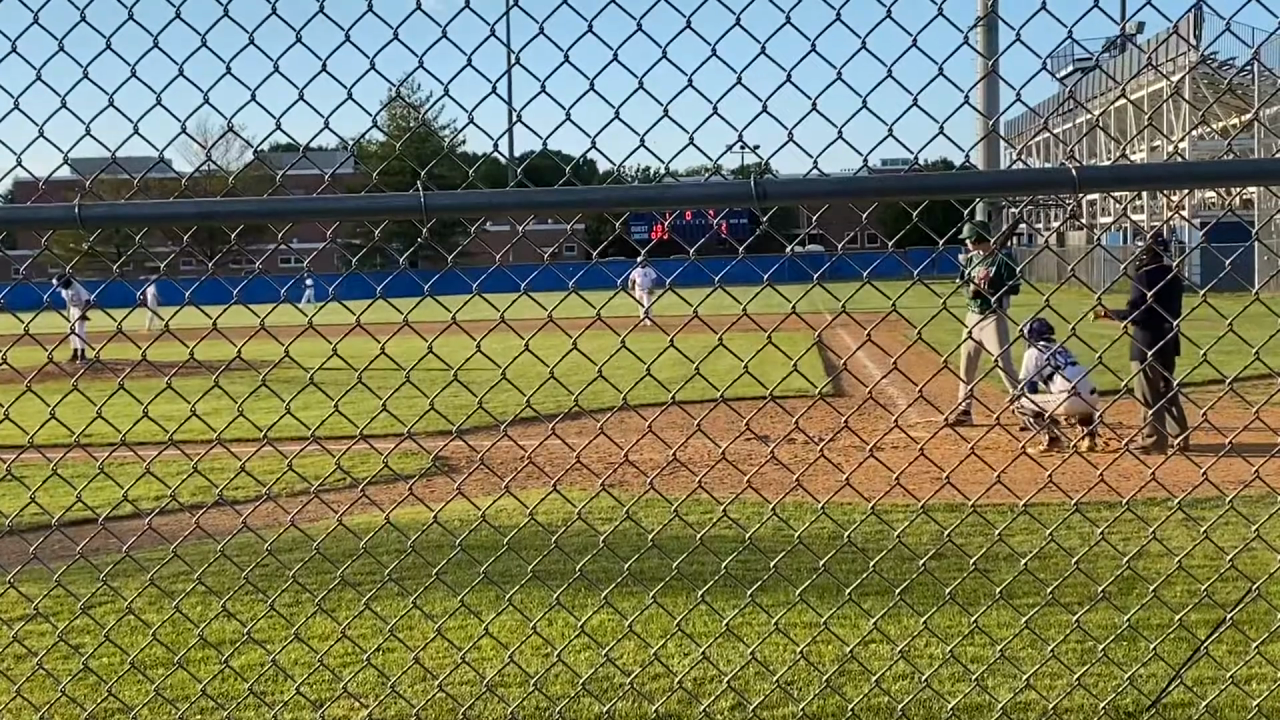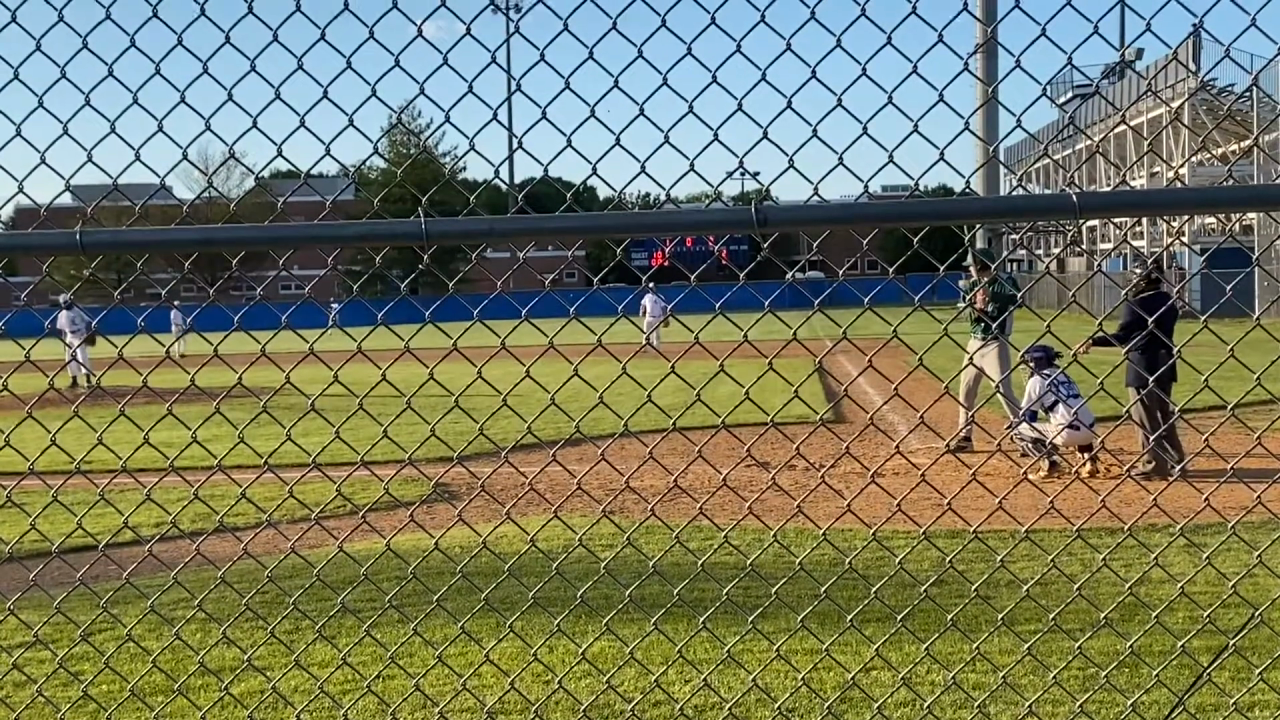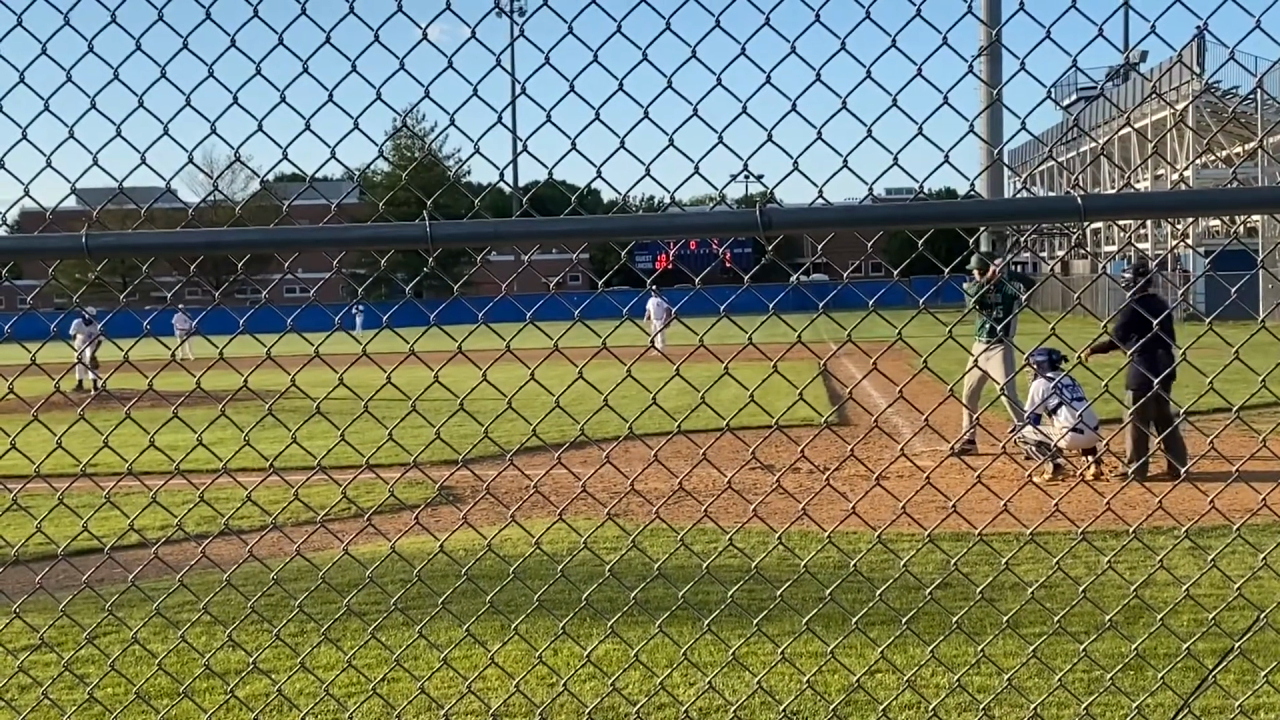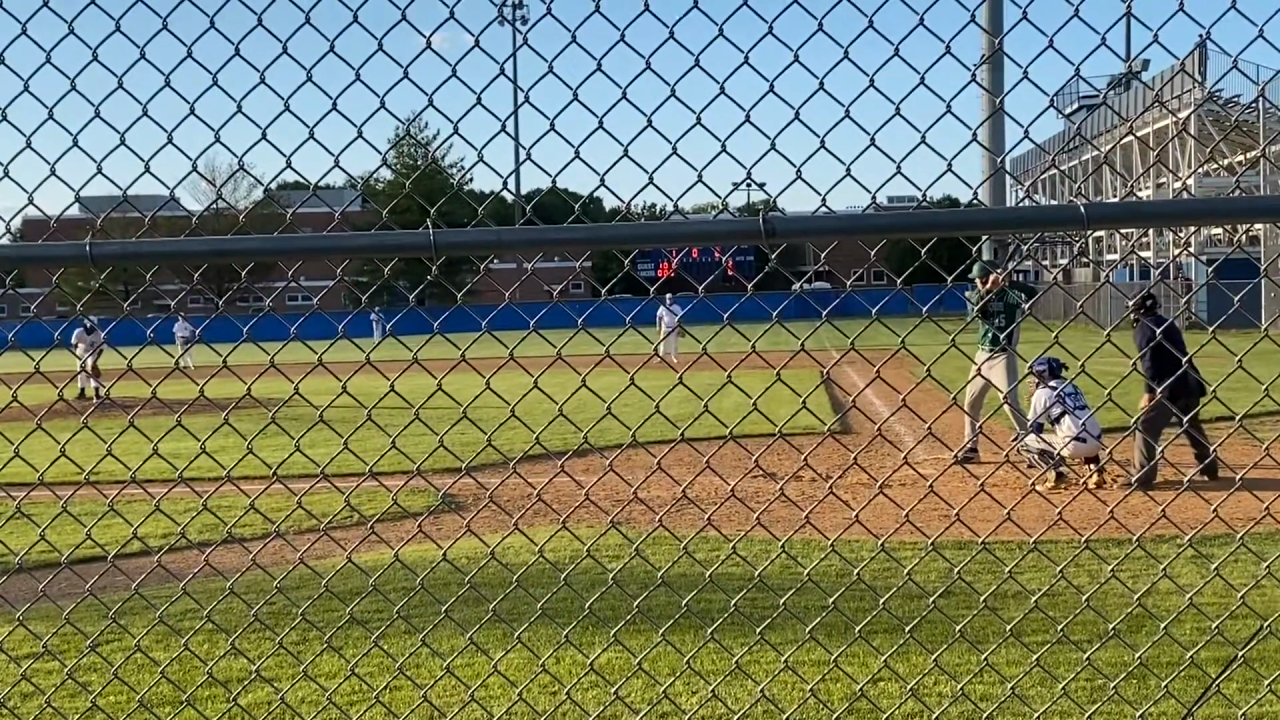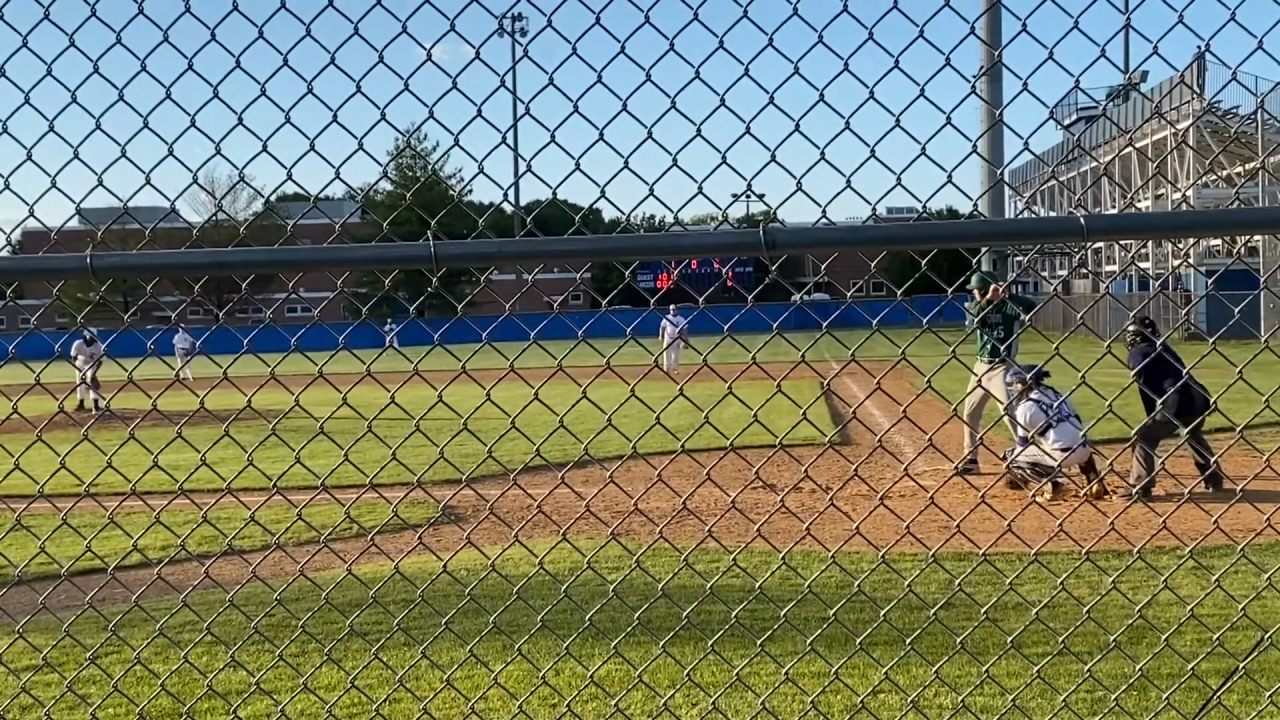
dt=1s
person 1, frame 1
left shoulder: (1143, 277)
right shoulder: (1173, 275)
left elbow: (1132, 313)
right elbow: (1174, 310)
left wrist: (1105, 313)
left hip: (1147, 339)
right hip: (1168, 337)
left knee: (1148, 393)
right knee: (1167, 388)
left ankle: (1154, 440)
right ankle: (1179, 436)
person 1, frame 2
left shoulder: (1136, 304)
right shoulder: (1168, 302)
left elbow: (1122, 337)
left wrist: (1093, 341)
left hip: (1143, 363)
right hip: (1164, 362)
left knee: (1146, 417)
right knee: (1164, 414)
left ankle: (1154, 466)
right ankle: (1174, 462)
person 1, frame 3
left shoulder: (1131, 307)
right shoulder: (1161, 305)
left elbow: (1118, 340)
right elbow: (1170, 338)
left wrist: (1091, 350)
left hip: (1143, 366)
right hip: (1164, 365)
left knee: (1137, 418)
right knee: (1164, 416)
left ankle: (1135, 468)
right ankle: (1178, 464)
person 1, frame 4
left shoulder: (1144, 328)
right shoulder: (1167, 323)
left elbow: (1150, 362)
right elbow: (1177, 356)
left wrist: (1148, 392)
left hip: (1171, 386)
right hip: (1190, 382)
left knee: (1146, 427)
right knee: (1192, 426)
left ankle: (1142, 478)
right ankle: (1209, 468)
person 1, frame 5
left shoulder: (1136, 354)
right shoulder: (1164, 348)
left elbow: (1145, 387)
left wrist: (1152, 417)
left hip: (1177, 402)
right hip: (1198, 399)
left knee: (1144, 438)
right knee: (1195, 437)
left ankle: (1140, 488)
right ankle: (1214, 480)
person 2, frame 1
left shoulder: (1002, 258)
right shoulder: (970, 259)
left elbow: (1014, 288)
right elbow: (965, 291)
left wrist: (991, 280)
right wrist: (973, 286)
left hip: (994, 318)
right hip: (973, 316)
left knee: (1003, 364)
right knee: (967, 363)
right ankle: (963, 410)
person 2, frame 2
left shoulder: (1004, 282)
right shoulder: (971, 286)
left elbow: (1017, 300)
right elbow: (970, 316)
left wrist: (991, 295)
right wrist: (978, 306)
left hip: (996, 344)
right hip: (975, 342)
left knee: (1004, 391)
right knee: (966, 390)
right ankle: (964, 436)
person 2, frame 3
left shoulder: (1008, 285)
right shoulder: (976, 286)
left elbow: (1031, 285)
right elbow: (971, 296)
left wrist: (1006, 272)
right wrist: (988, 278)
left hip: (1001, 347)
right hip: (980, 346)
left knee: (1008, 393)
right knee: (969, 394)
right ankle: (968, 439)
person 2, frame 4
left shoulder: (1011, 294)
right shoulder: (979, 295)
left elbow: (1032, 294)
right elbow: (974, 309)
left wrist: (1008, 283)
right wrist: (988, 289)
left hip: (1003, 356)
right hip: (983, 355)
left knee: (1010, 402)
right knee: (971, 402)
right ankle: (971, 448)
person 2, frame 5
left shoulder: (1009, 306)
right shoulder: (978, 306)
left elbow: (1031, 307)
right elbow: (973, 318)
left wrist: (1007, 295)
right wrist: (989, 299)
left hip: (1002, 367)
right hip: (981, 366)
left knee: (1009, 413)
right knee: (970, 413)
right ankle: (971, 459)
